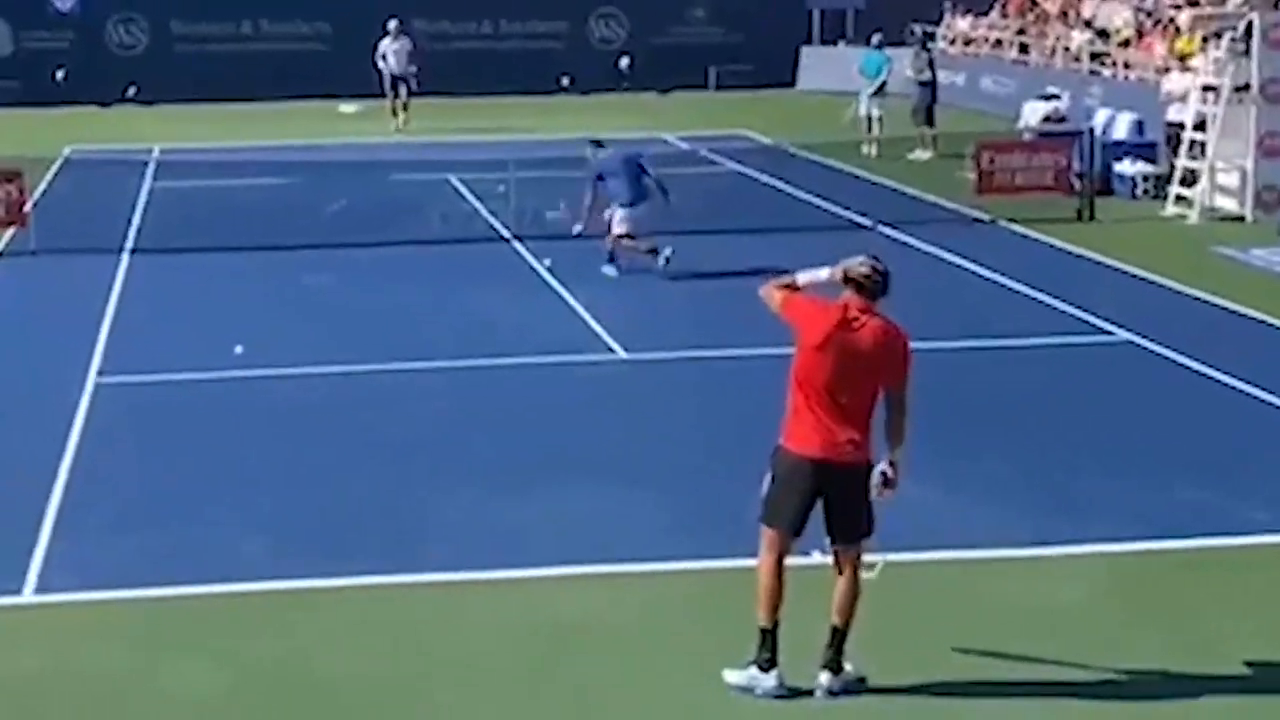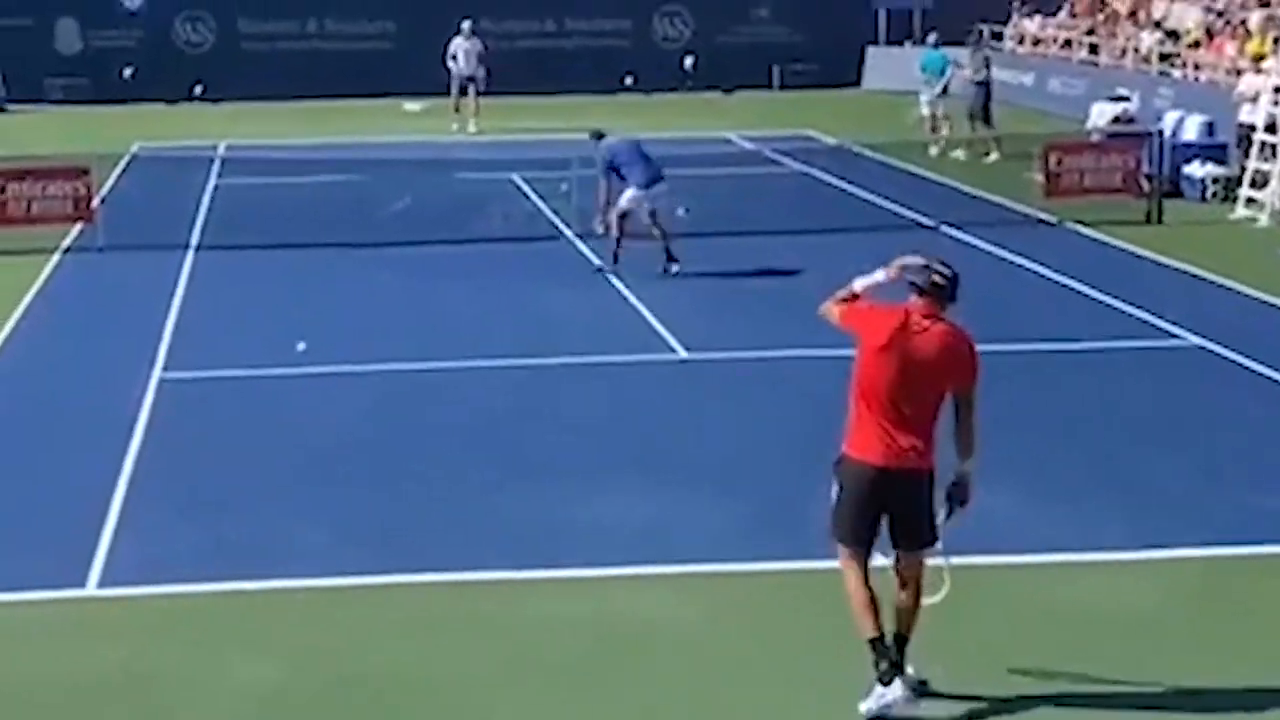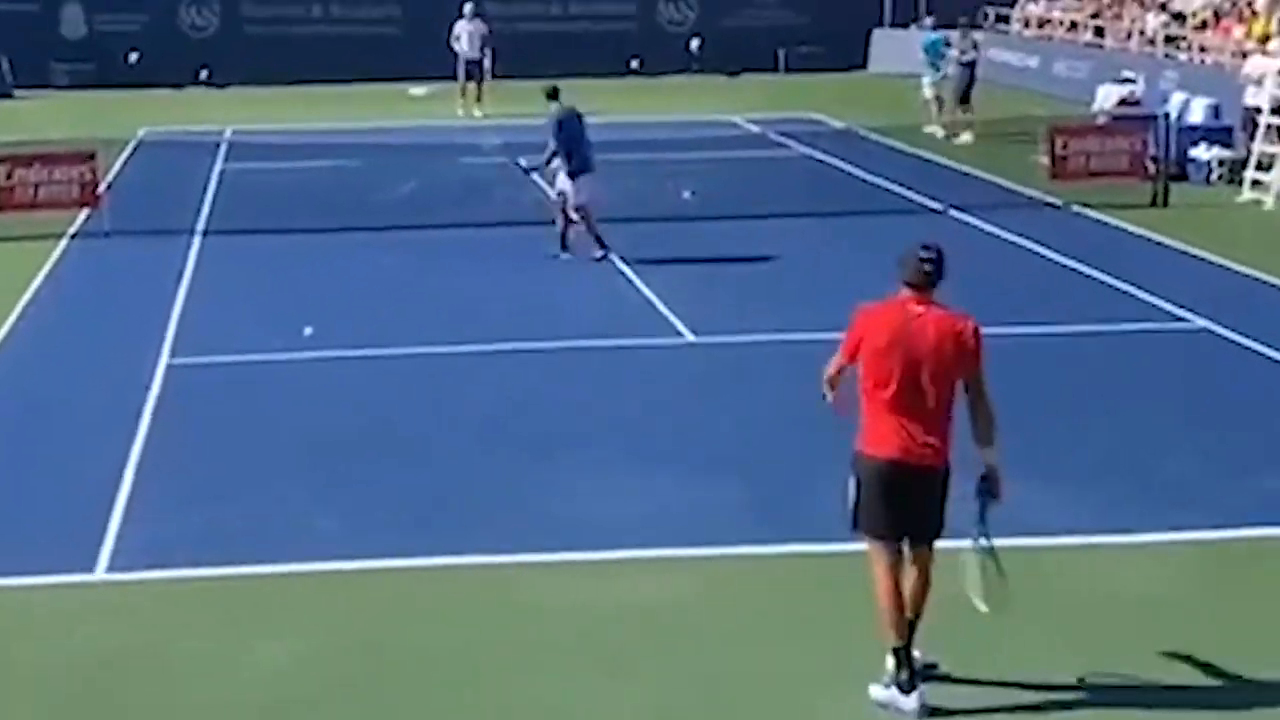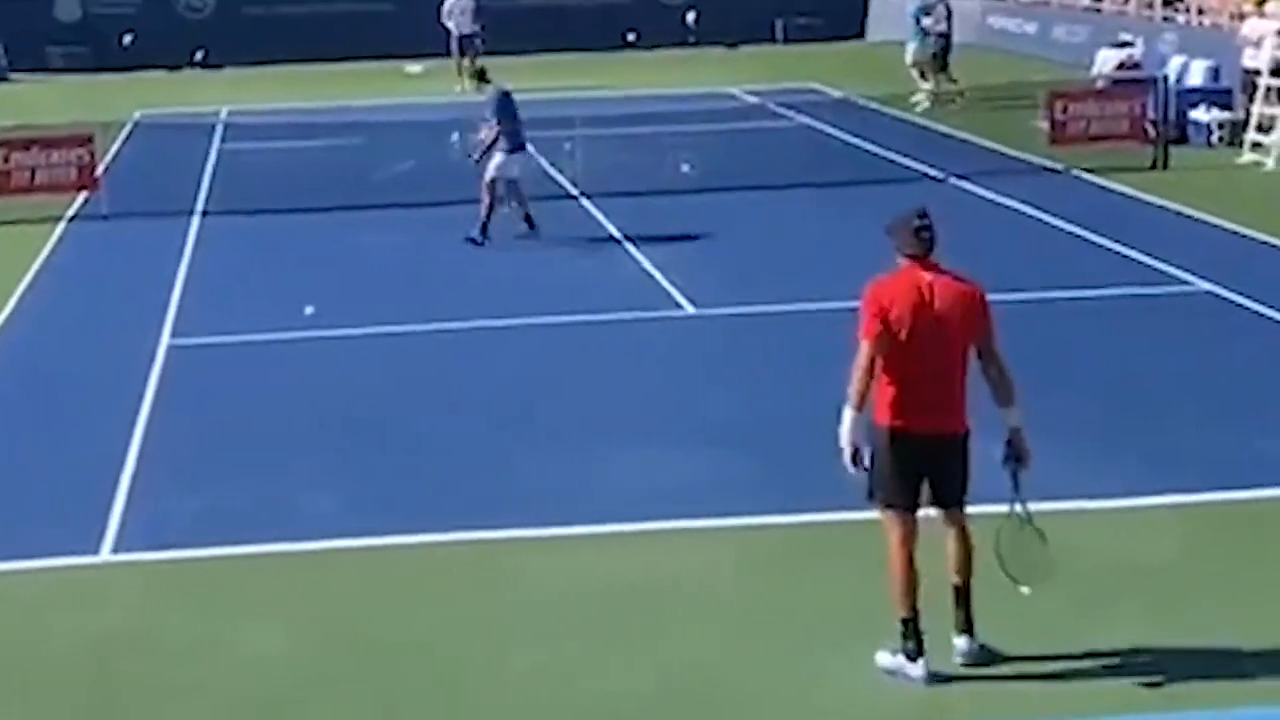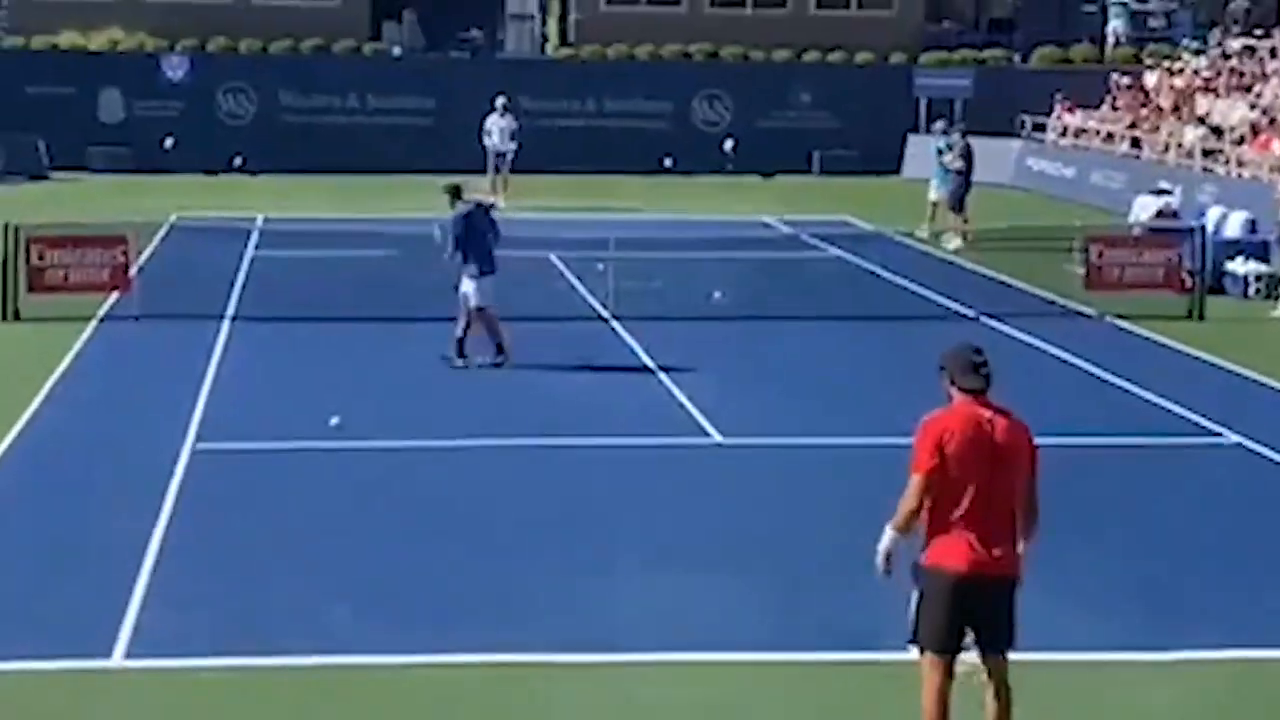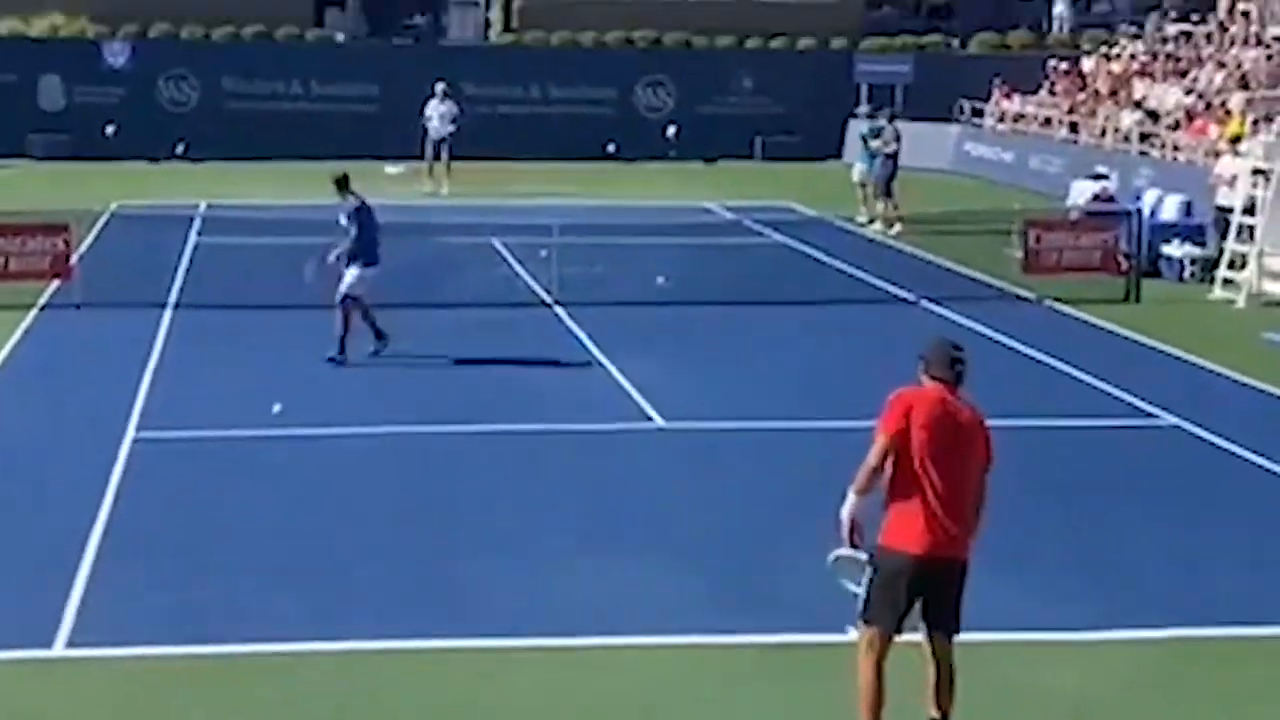
dt=0.4s
person 1, frame 1
left shoulder: (818, 315)
right shoulder: (892, 339)
left elbow: (768, 290)
right elbow: (895, 409)
left wrist: (826, 273)
right wrist: (892, 460)
left hip: (799, 454)
right hip: (851, 461)
left knee: (772, 552)
right knee: (848, 562)
left ankle: (766, 666)
right ankle: (833, 667)
person 1, frame 2
left shoulder: (879, 321)
right shoulder: (958, 344)
left elbow: (829, 307)
right elbow: (965, 417)
left wrist: (879, 275)
right wrist: (964, 474)
left hip: (862, 462)
right hip: (915, 469)
left knee: (853, 565)
right knee: (910, 570)
left ankle: (885, 672)
right ankle: (895, 669)
person 1, frame 3
left shoulder: (869, 318)
right shoulder: (961, 329)
left elbow: (832, 375)
right elbow: (978, 404)
left wrist: (832, 392)
right wrist: (990, 464)
left hip: (878, 457)
right hip: (931, 461)
left knee: (886, 563)
right knee: (921, 558)
left ankle: (905, 681)
right ankle: (904, 655)
person 1, frame 4
left shoulder: (882, 291)
right shoulder: (968, 293)
left elbow: (865, 365)
right elbow: (992, 366)
left wrist: (848, 428)
right wrist: (1014, 426)
left hip: (898, 428)
right hip: (950, 429)
left knee: (900, 535)
right knee: (956, 523)
left ankle: (911, 650)
right ankle: (965, 633)
person 1, frame 5
left shoulder: (939, 425)
right shoulder: (1018, 431)
left elbow: (915, 501)
right elbow: (1028, 511)
left wrist: (888, 541)
left hip: (945, 567)
right hip: (999, 571)
left knee: (937, 675)
right knee: (997, 672)
person 1, frame 6
left shoulder: (907, 400)
right shoulder: (977, 424)
left elbow: (875, 463)
left wrist: (851, 506)
left hip: (903, 544)
right hip: (952, 552)
left knee: (872, 647)
right knee: (940, 650)
